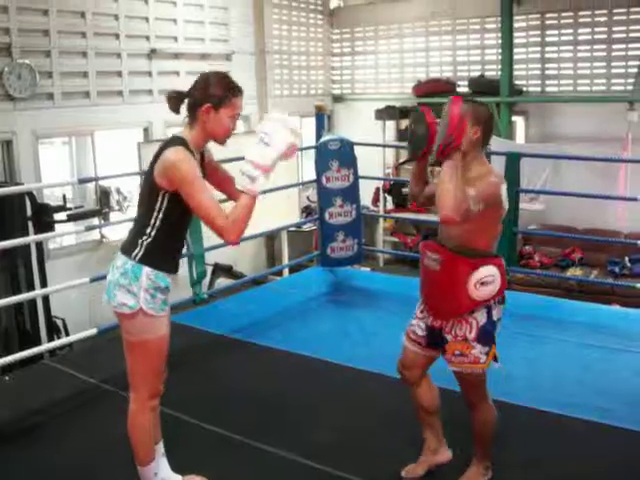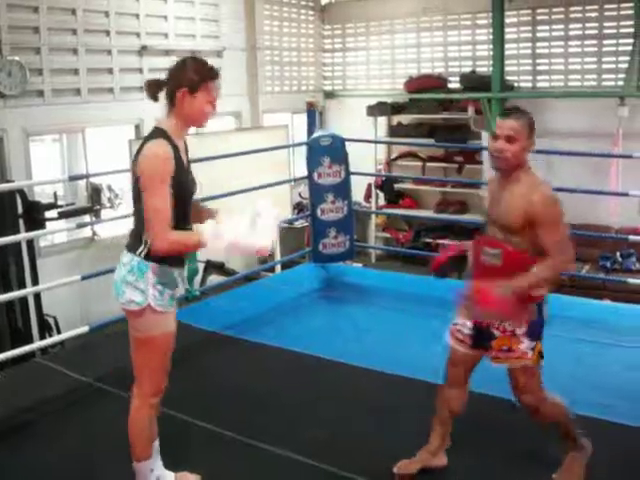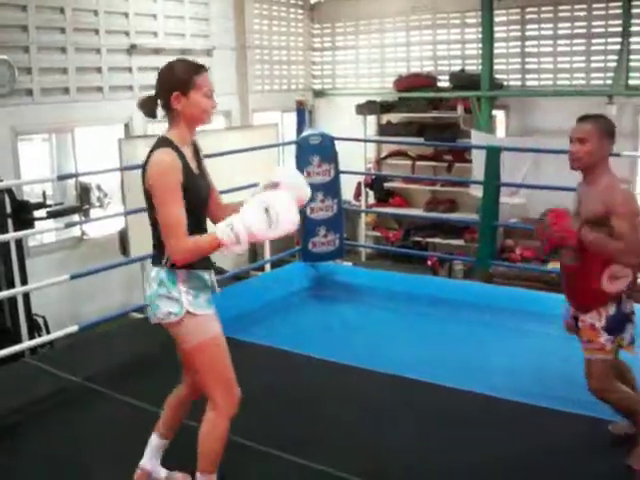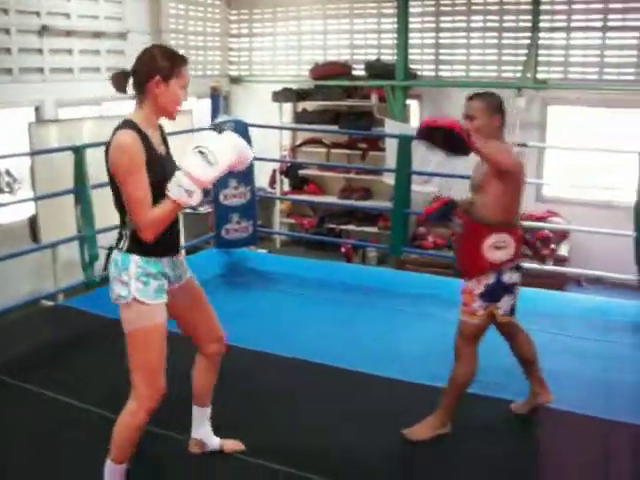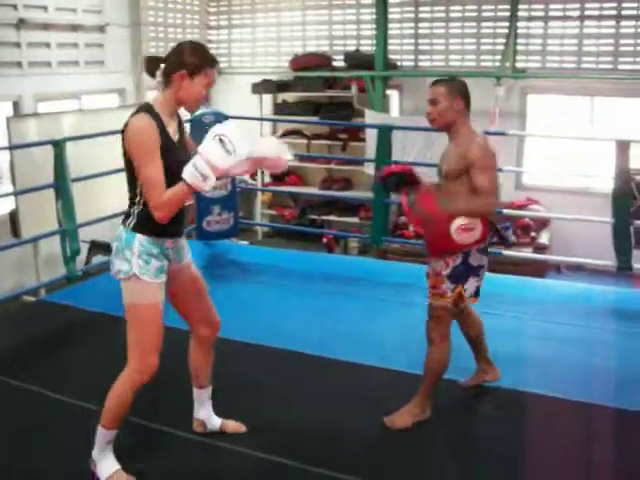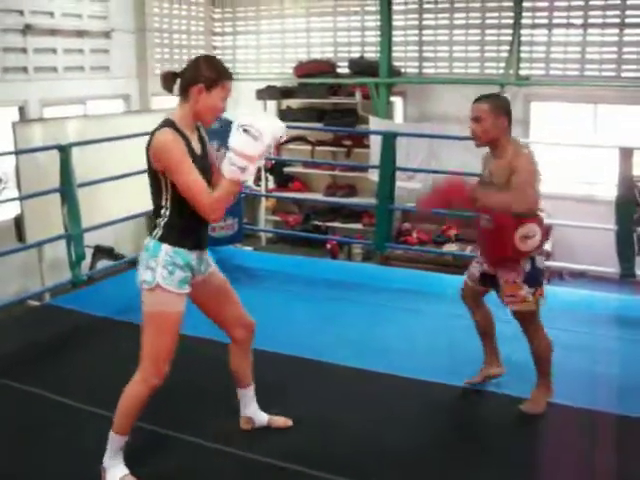
dt=0.5s
person 1, frame 1
left shoulder: (196, 154)
right shoulder: (178, 160)
left elbow: (235, 192)
right elbow: (230, 231)
left wrist: (265, 161)
right wrist: (256, 170)
left hip: (150, 278)
right hip: (141, 279)
left knee: (153, 388)
right knee: (145, 394)
person 1, frame 2
left shoulder: (176, 144)
right shoulder: (157, 151)
left elbow: (185, 211)
right elbow: (163, 238)
left hip: (160, 277)
right hip: (149, 279)
left knee: (148, 385)
right knee: (151, 390)
person 1, frame 3
left shoulder: (190, 149)
right shoulder: (164, 161)
left elbow: (215, 210)
right elbow: (179, 250)
left wrist: (264, 199)
right wrist: (243, 229)
left hip: (192, 284)
right hip: (179, 287)
left knee: (195, 384)
right knee: (225, 399)
person 1, frame 4
left shoulder: (156, 131)
right shoulder: (126, 142)
right elbow: (146, 228)
left wrist: (214, 163)
right wrist: (192, 180)
left hip: (171, 261)
right hip: (138, 269)
left knee: (213, 343)
right knee: (149, 392)
left ankle: (202, 436)
person 1, frame 5
left shoulder: (175, 120)
right shoulder: (142, 124)
left elbow: (205, 165)
right elbow: (161, 208)
left wrist: (248, 159)
right wrist: (205, 168)
left hip: (172, 245)
right hip: (142, 249)
left knee: (207, 326)
right knee: (143, 366)
left ankle: (204, 416)
person 1, frame 6
left shoulder: (197, 133)
right shoulder: (167, 140)
left elbow: (220, 186)
right elbow: (212, 208)
left wrist: (249, 154)
right wrist: (244, 160)
left hip: (196, 255)
right hip: (168, 260)
left knee: (242, 330)
right knee: (153, 374)
left ankle: (250, 414)
person 2, frame 1
left shoulder: (488, 182)
right shoulder: (462, 174)
left elbow: (451, 215)
right elbow: (419, 195)
left wrist: (451, 156)
right wrist: (421, 158)
left hip: (472, 304)
right hip: (437, 297)
left knee: (473, 392)
right knee: (411, 369)
right ankle: (435, 447)
person 2, frame 2
left shoulder: (538, 195)
right shoulder: (496, 182)
left elbow: (561, 260)
left wrist: (507, 289)
right wrist: (466, 247)
left hip: (518, 305)
right hip: (484, 296)
left knee: (528, 394)
right knee: (454, 374)
left ankle: (578, 446)
right ankle: (433, 450)
person 2, frame 3
right shoulder: (585, 185)
left wrist: (579, 235)
right wrist: (557, 234)
left hip: (605, 300)
right hip: (581, 293)
left knee: (601, 383)
right knee: (606, 363)
person 2, frame 4
left shoulder: (506, 156)
right shoulder: (487, 160)
left elbow: (511, 166)
left wrist: (472, 137)
right wrist: (454, 207)
left hip: (493, 267)
right hip: (485, 263)
left knee: (465, 344)
right knee: (509, 327)
left ankle: (441, 418)
right ankle: (539, 389)
person 2, frame 5
left shoulder: (476, 147)
right shoulder: (457, 144)
left elbow: (489, 202)
left wrist: (442, 207)
right wrist: (417, 185)
left hip: (461, 248)
right hip: (451, 244)
left knee: (437, 327)
right knee: (461, 310)
left ankle: (420, 404)
right ankle: (486, 367)
person 2, frame 6
left shoulder: (520, 159)
right shoulder: (490, 158)
left elbow: (525, 203)
right elbow: (485, 194)
left wrist: (479, 196)
right wrist: (471, 195)
left knee: (528, 324)
right knee: (470, 295)
left ankle: (544, 385)
right ankle: (492, 361)
